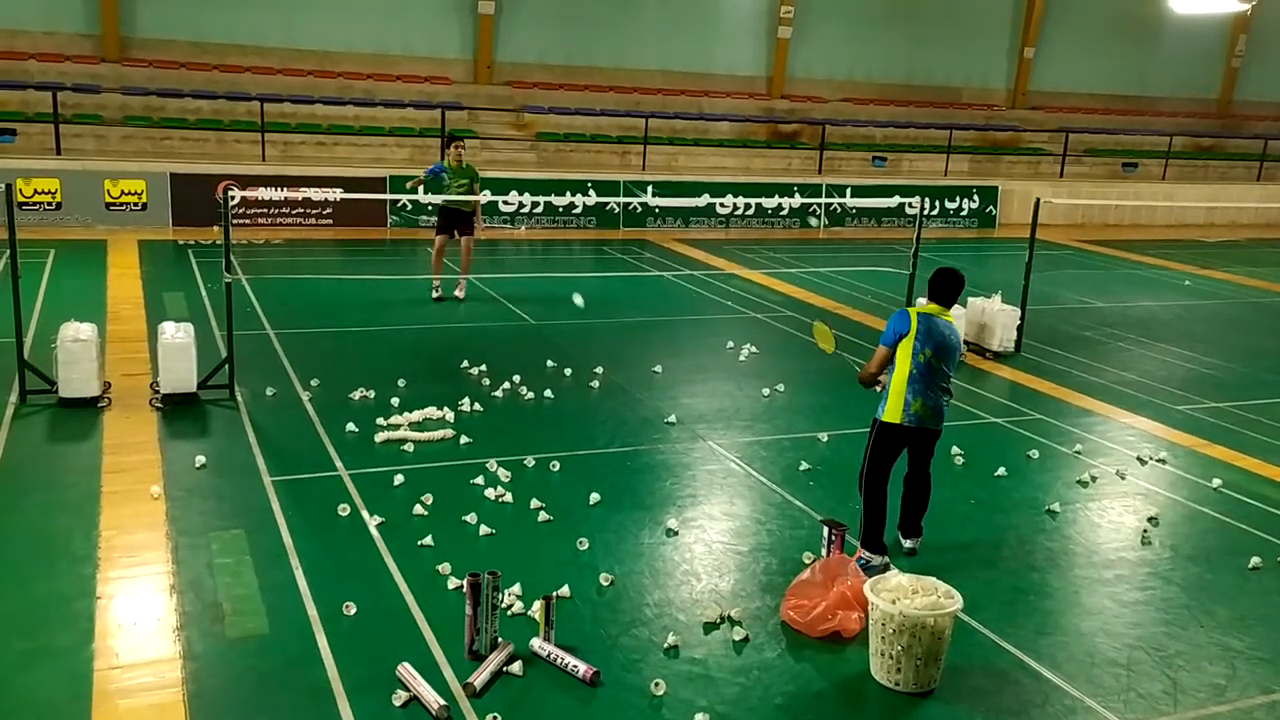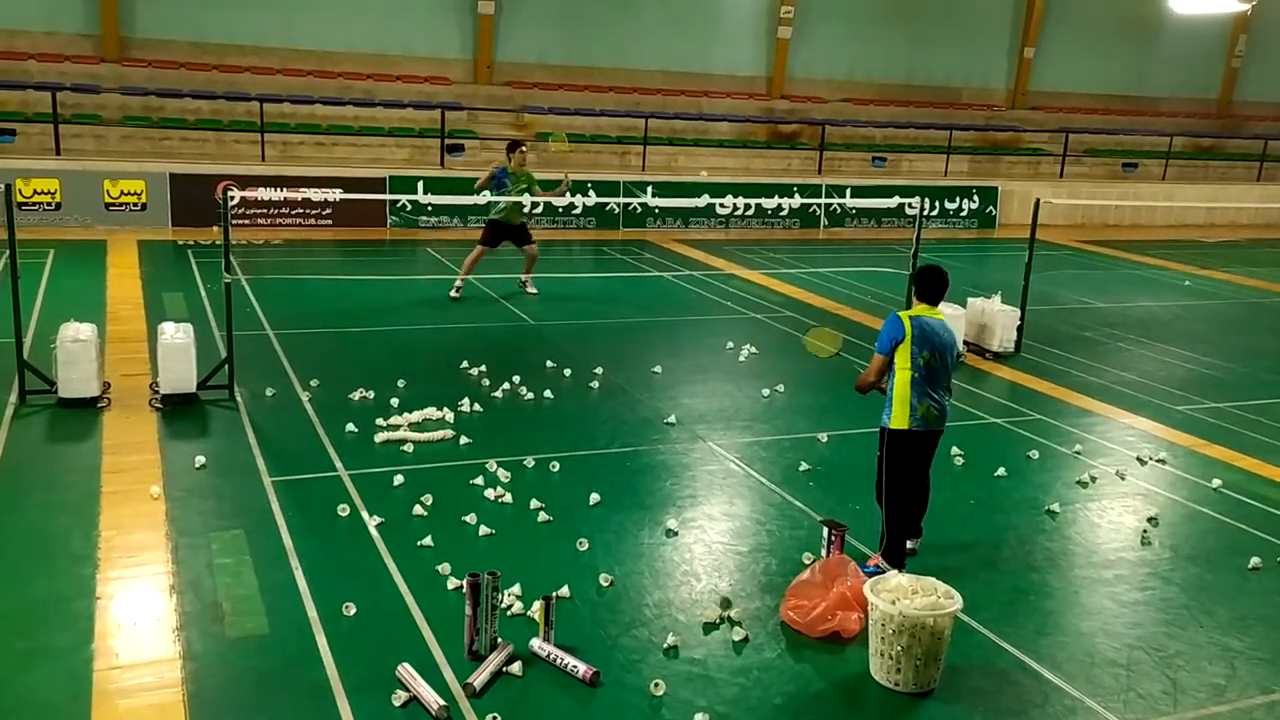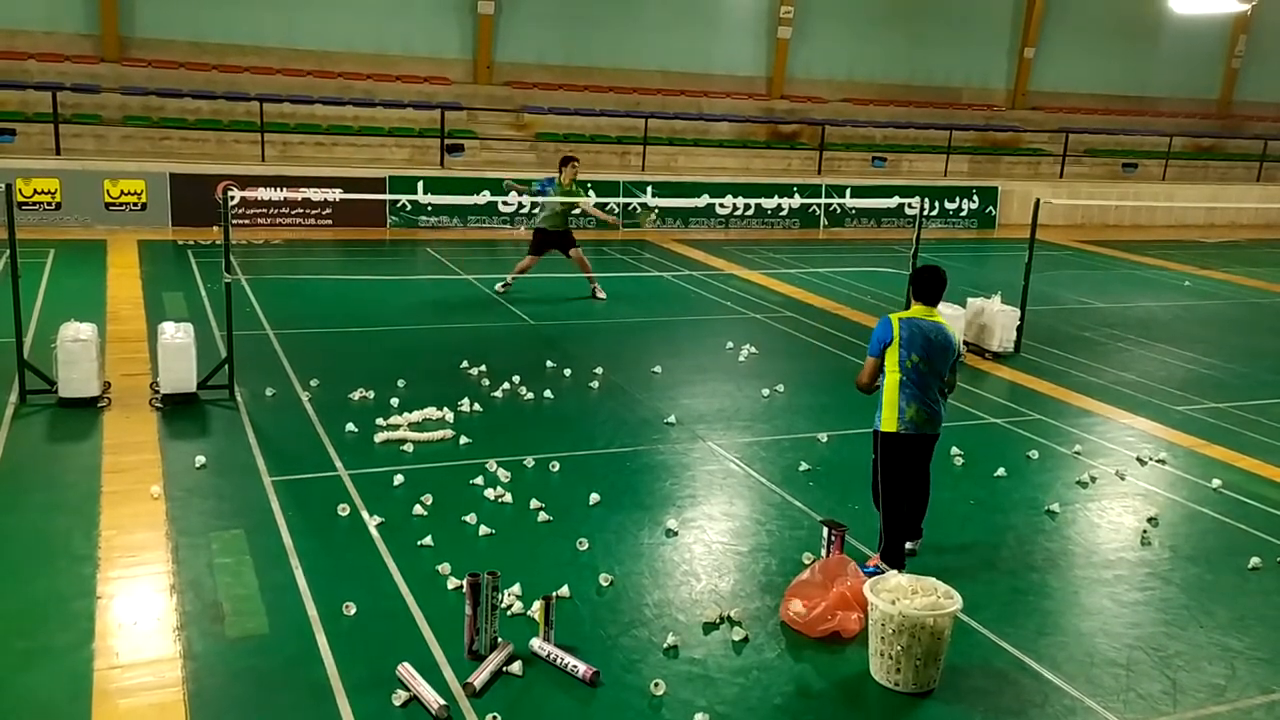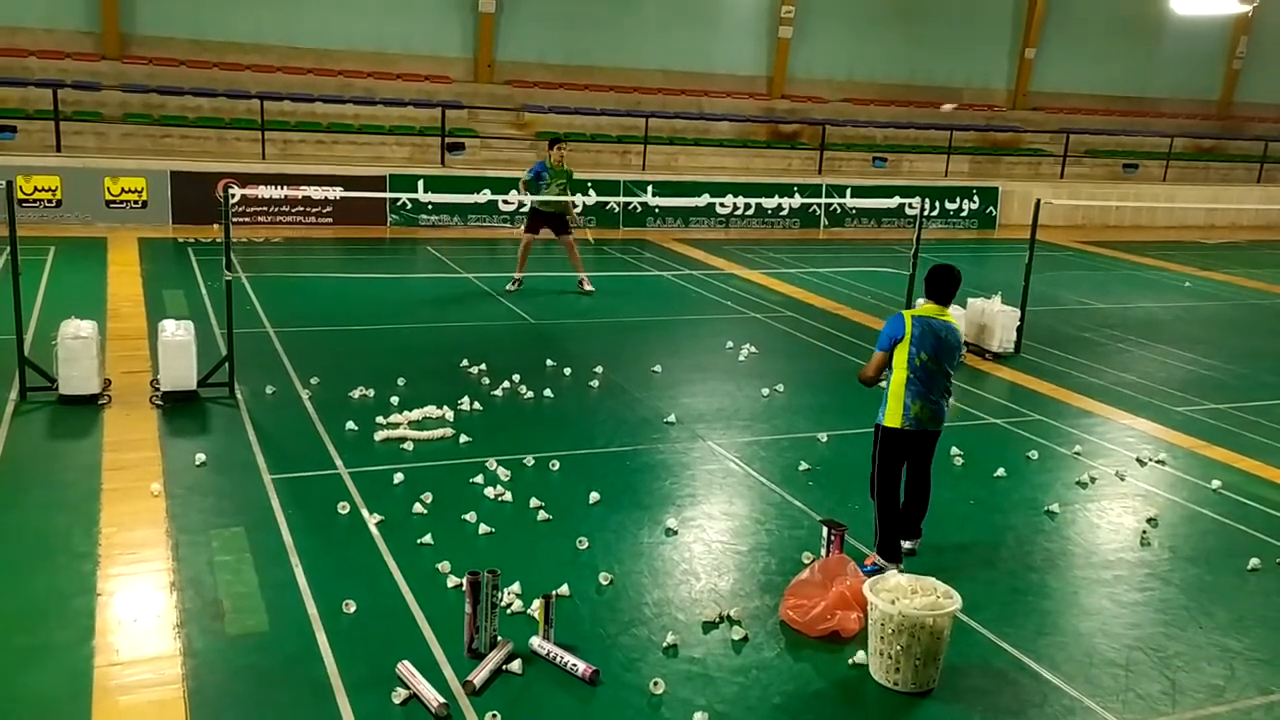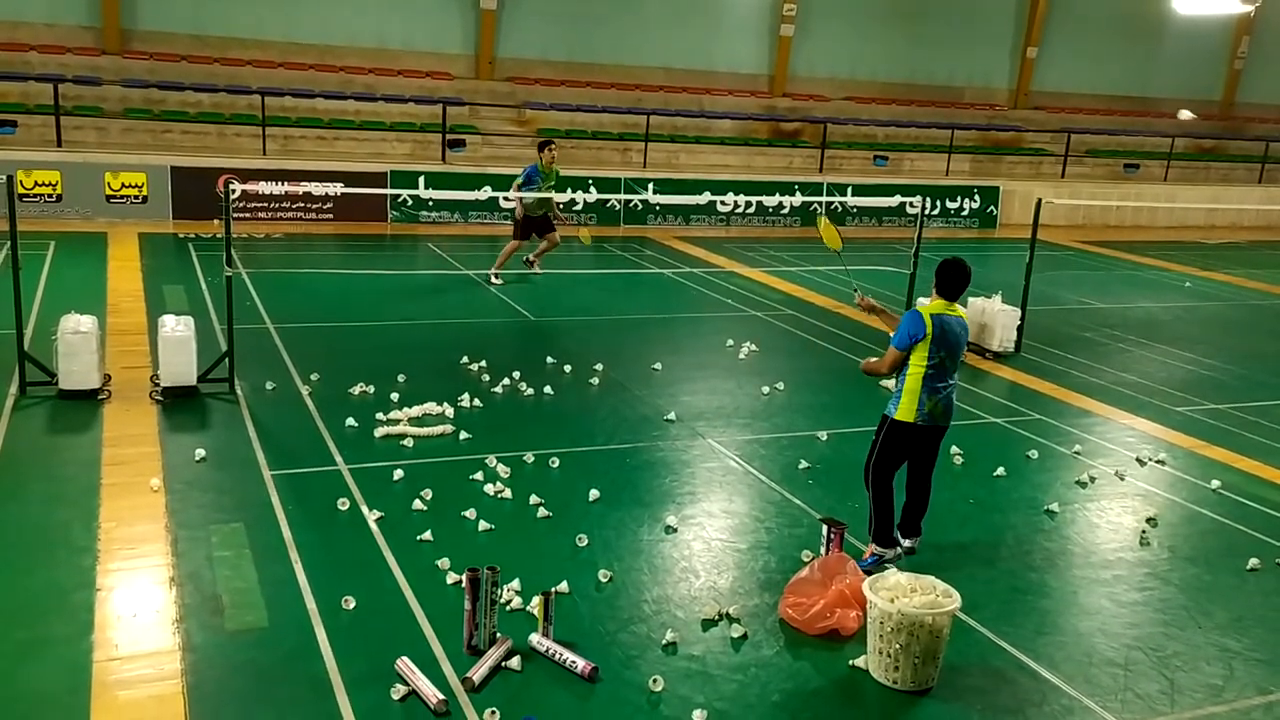
dt=0.3s
person 1, frame 1
left shoulder: (906, 318)
right shoulder: (954, 336)
left elbow: (873, 370)
left wrist: (867, 380)
left hip: (896, 415)
right hip: (933, 419)
left knee: (874, 479)
right knee: (919, 475)
left ankle: (873, 552)
right ankle: (910, 534)
person 1, frame 2
left shoulder: (899, 322)
right shoulder: (949, 334)
left elbow: (872, 377)
left wrist: (860, 385)
left hip: (902, 421)
right hip: (935, 420)
left knee: (891, 487)
right knee: (919, 478)
left ankle: (892, 560)
right ankle: (911, 536)
person 1, frame 3
left shoulder: (891, 324)
right shoulder: (949, 336)
left elbow: (866, 379)
left wrist: (865, 386)
left hip: (896, 423)
right hip: (930, 423)
left knee: (888, 490)
right knee: (918, 480)
left ankle: (891, 561)
right ankle: (911, 537)
person 1, frame 4
left shoulder: (902, 321)
right shoulder: (955, 334)
left elbow: (872, 372)
left wrist: (863, 376)
left hip: (898, 419)
right hip: (932, 420)
left knee: (884, 486)
right knee: (919, 478)
left ankle: (886, 556)
right ankle: (909, 536)
person 1, frame 5
left shoulder: (918, 317)
right shoulder: (961, 323)
left elbow: (887, 367)
left wrist: (867, 365)
right wrist: (878, 310)
left hip: (907, 413)
right hip: (940, 415)
left knee: (878, 472)
right knee: (921, 476)
left ankle: (883, 544)
right ankle: (909, 534)
